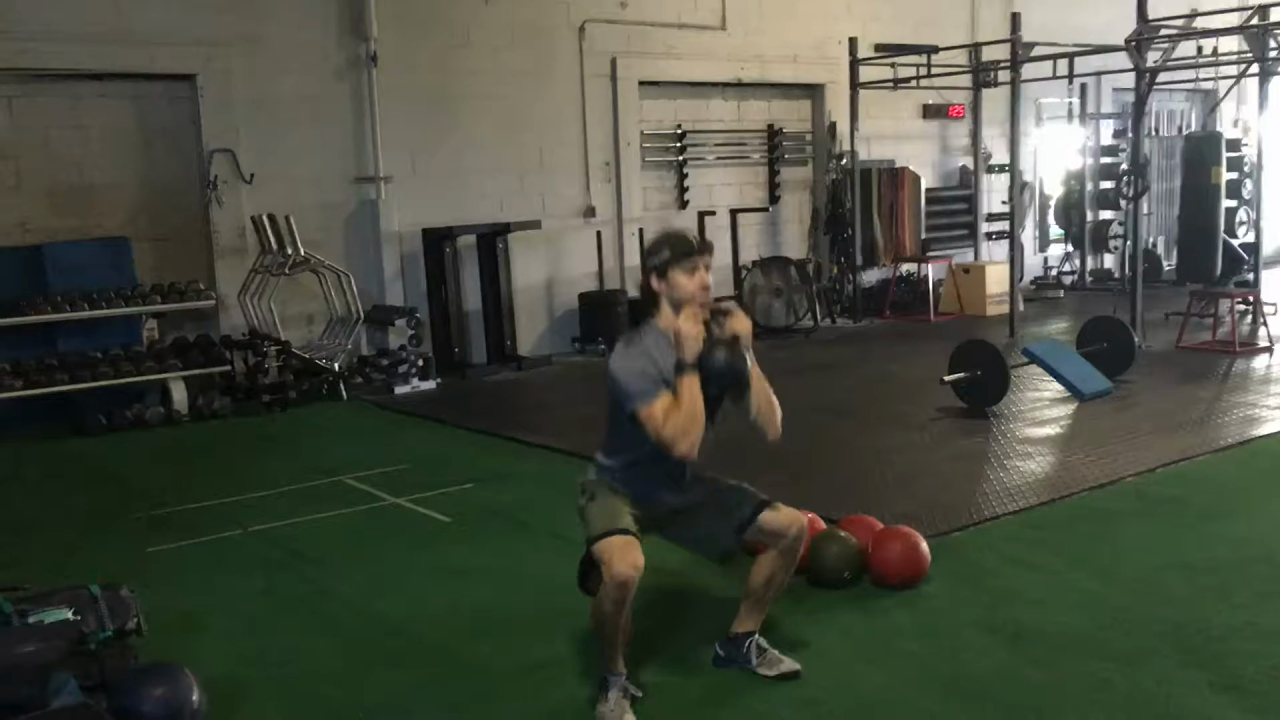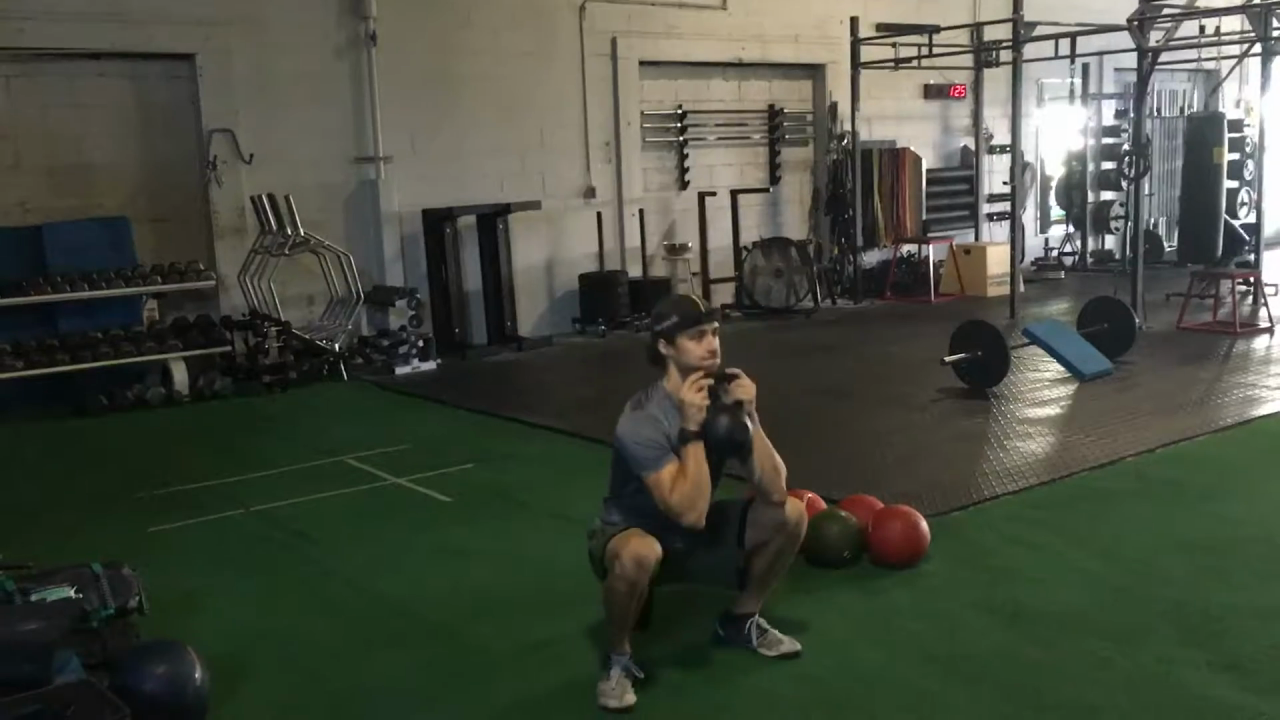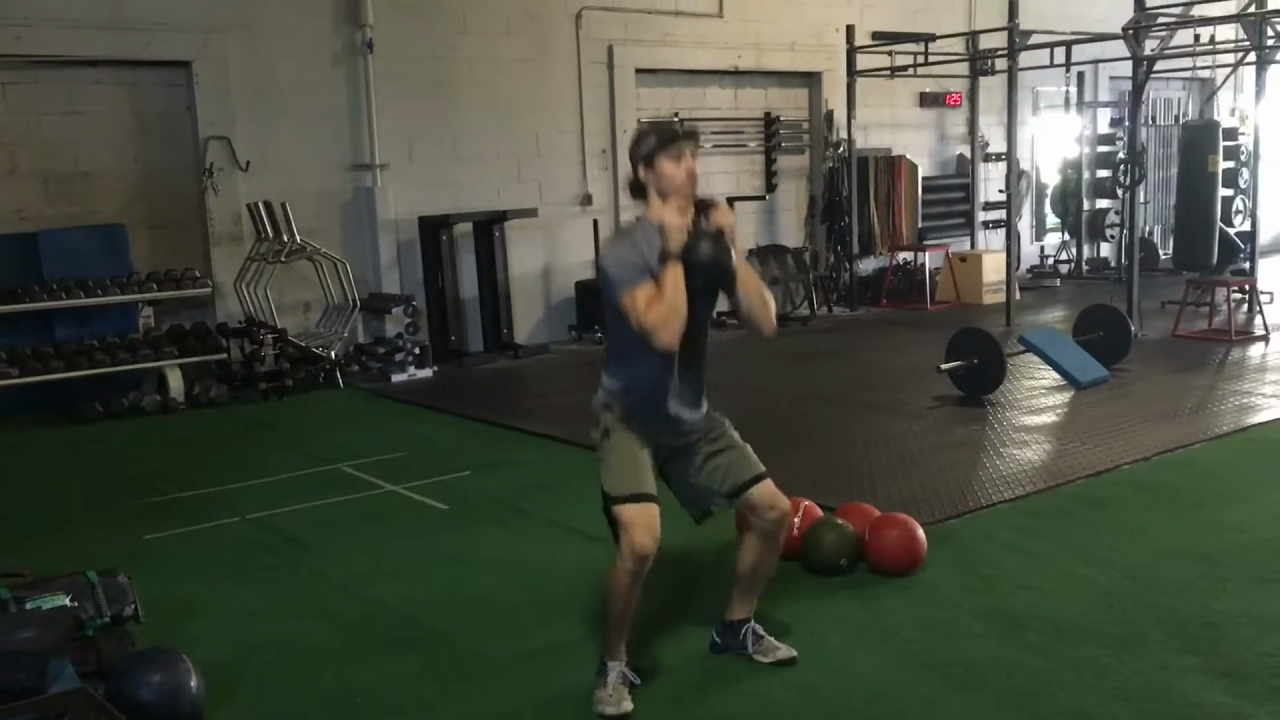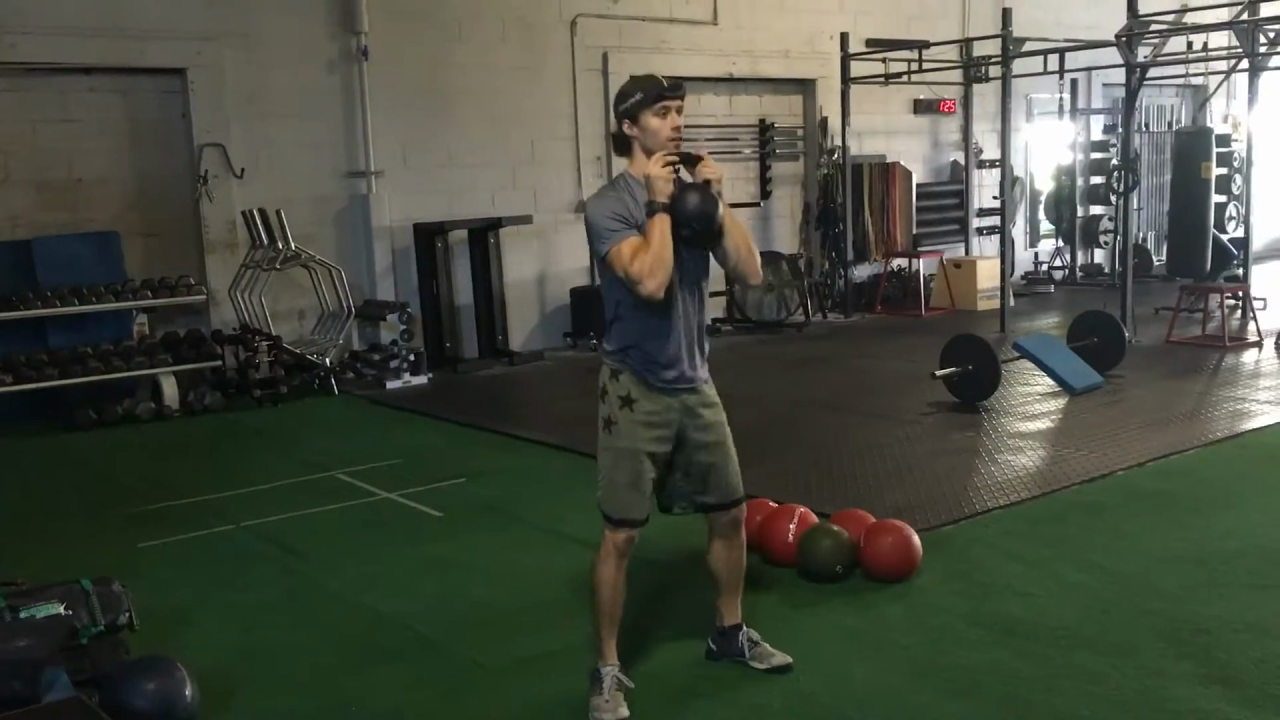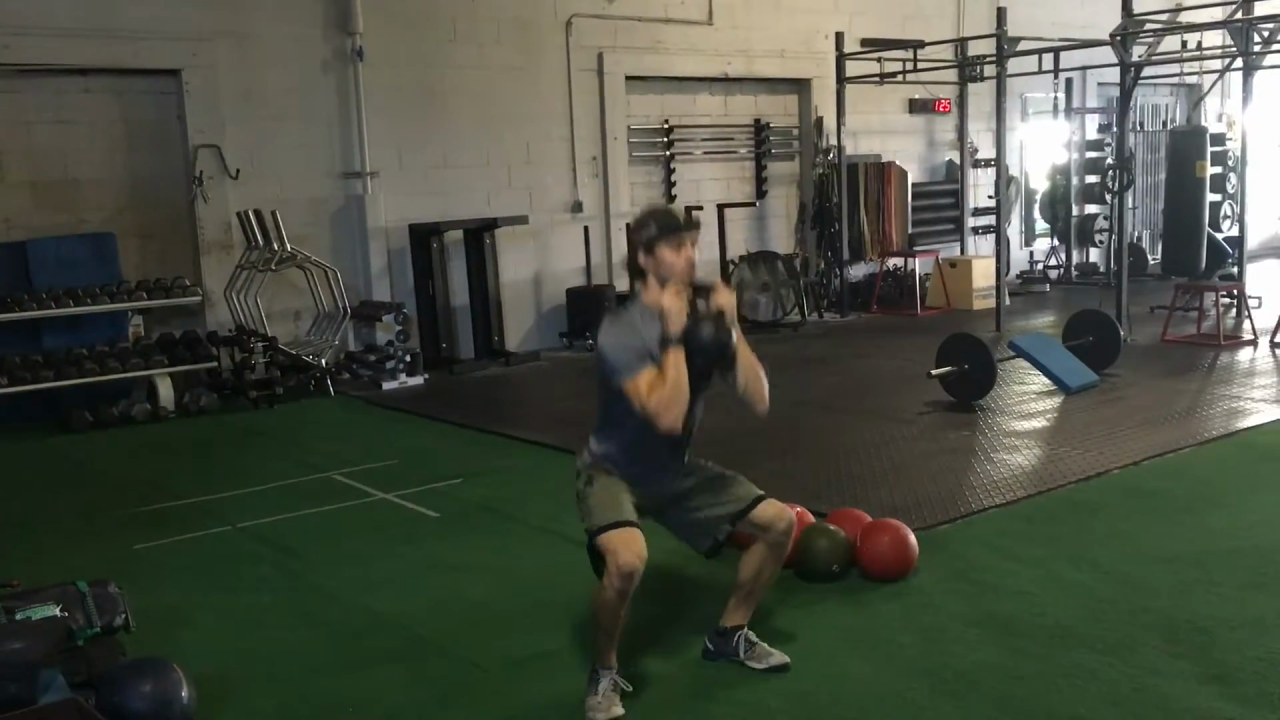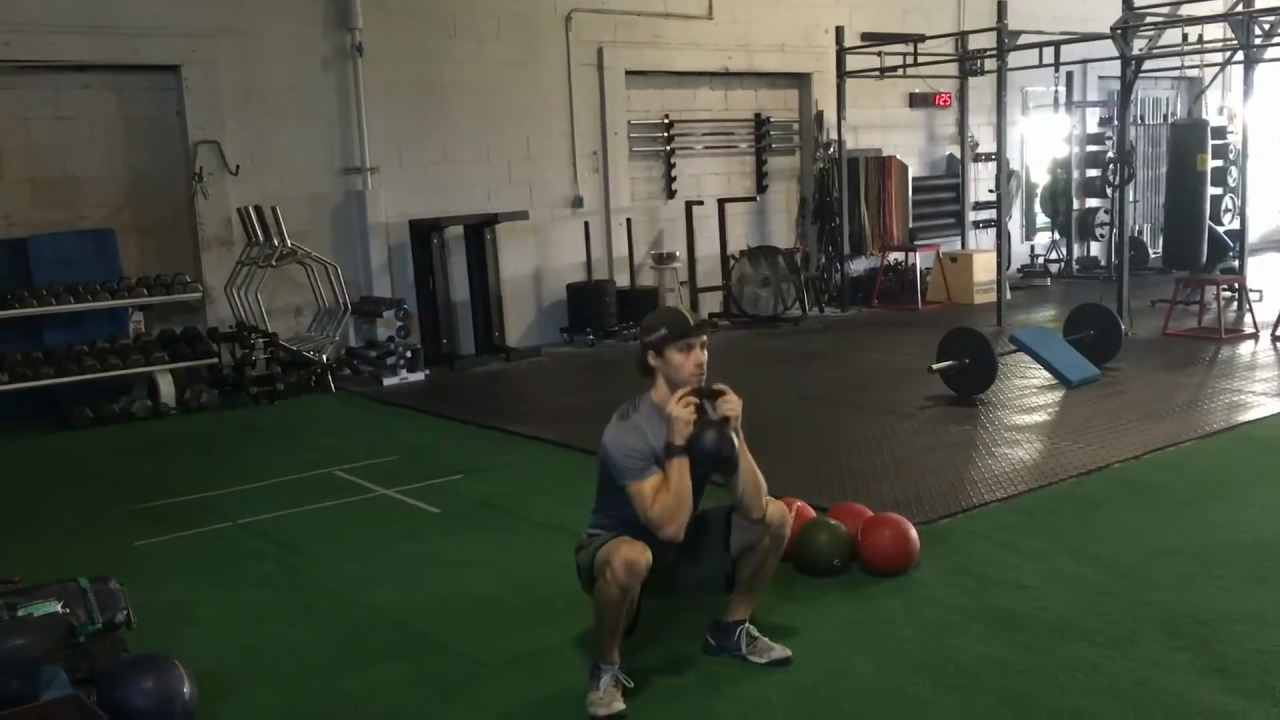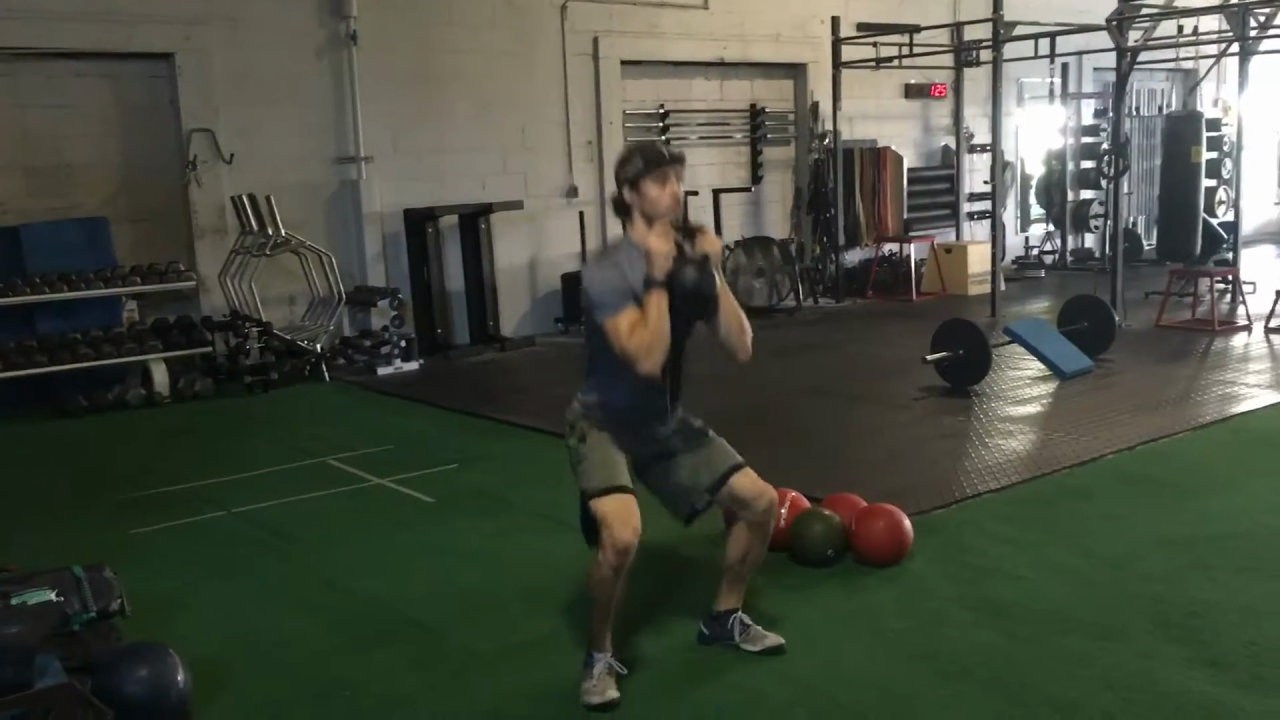
dt=0.4s
person 1, frame 1
left shoulder: (718, 338)
right shoulder: (634, 356)
left elbow: (771, 426)
right elbow: (684, 443)
left wrist: (744, 351)
right wrist: (687, 360)
left hip: (683, 488)
right hip: (618, 490)
left knee: (790, 529)
right knee: (623, 570)
left ankle: (740, 641)
right ankle: (614, 679)
person 1, frame 2
left shoulder: (728, 400)
right shoulder: (641, 422)
left elbow: (775, 492)
right elbow: (691, 513)
left wrist: (750, 417)
right wrist: (690, 428)
left hip: (693, 537)
right hip: (628, 532)
left knee: (790, 516)
right knee: (640, 554)
left ankle: (740, 621)
right ankle: (618, 659)
person 1, frame 3
right shoulder: (625, 250)
left elbow: (765, 322)
right elbow: (664, 334)
left wrist: (730, 248)
right wrist: (672, 250)
left hip: (691, 419)
right hip: (627, 420)
left knee: (774, 512)
right knee: (641, 542)
left ankle: (735, 626)
right ankle: (614, 664)
person 1, frame 4
left shoulder: (693, 188)
right shoulder: (610, 204)
left elbow: (751, 273)
right elbow: (651, 281)
left wrist: (717, 199)
right wrist: (658, 203)
left hip: (695, 386)
right hip: (636, 389)
left knee: (729, 518)
right knee: (621, 536)
left ankle: (730, 635)
person 1, frame 5
right shoulder: (621, 332)
left elbow: (758, 400)
right elbow: (667, 416)
left wrist: (730, 327)
right wrist: (673, 335)
left hip: (678, 471)
right hip: (615, 473)
left knee: (778, 523)
right knee: (627, 560)
left ankle: (729, 634)
right ankle: (605, 673)
person 1, frame 6
left shoulder: (712, 411)
right shoulder: (628, 432)
left elbow: (754, 508)
right elbow: (669, 526)
left wrist: (735, 433)
right wrist: (677, 442)
left hip: (683, 547)
right hip: (613, 542)
left knee: (775, 518)
right knee: (631, 560)
left ankle: (730, 629)
right ankle: (606, 668)
person 1, frame 7
left shoulder: (690, 260)
right shoulder: (606, 272)
left elbow: (741, 348)
right elbow: (646, 360)
left wrist: (714, 275)
right wrist: (657, 277)
left hip: (666, 425)
right hip: (603, 427)
left knee: (760, 502)
right knee: (622, 535)
left ankle: (724, 618)
right ankle: (600, 655)
